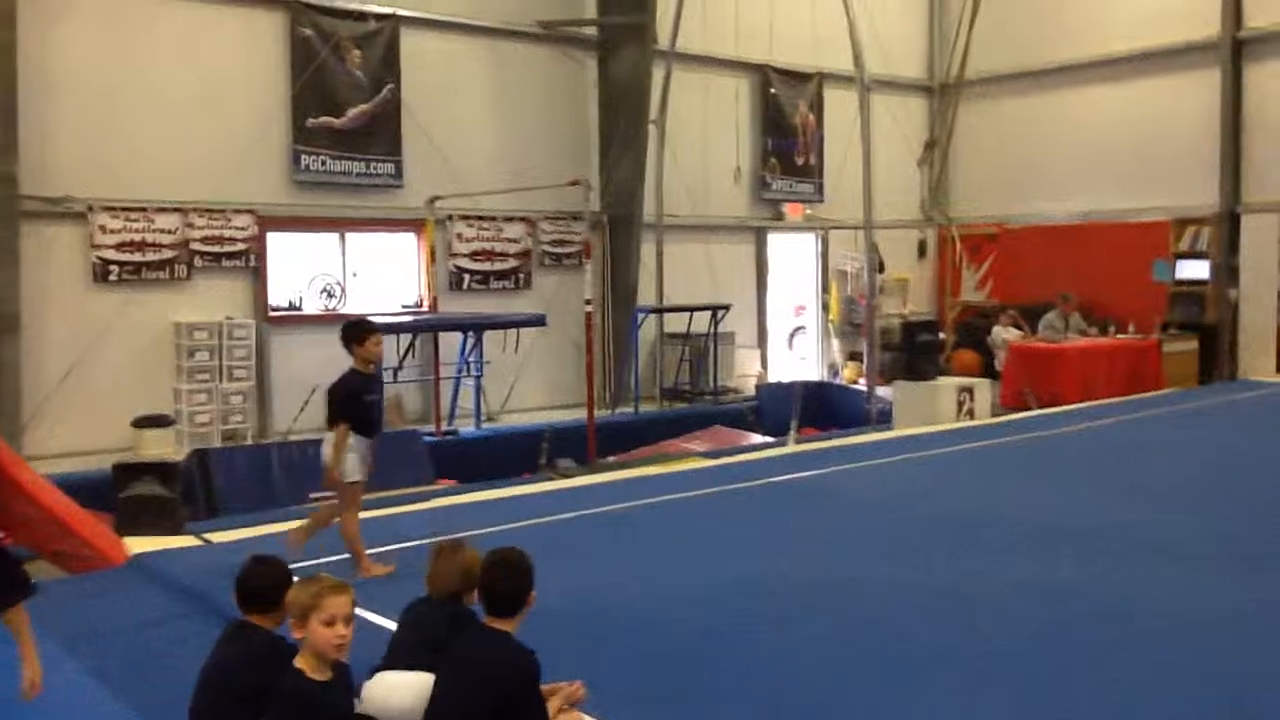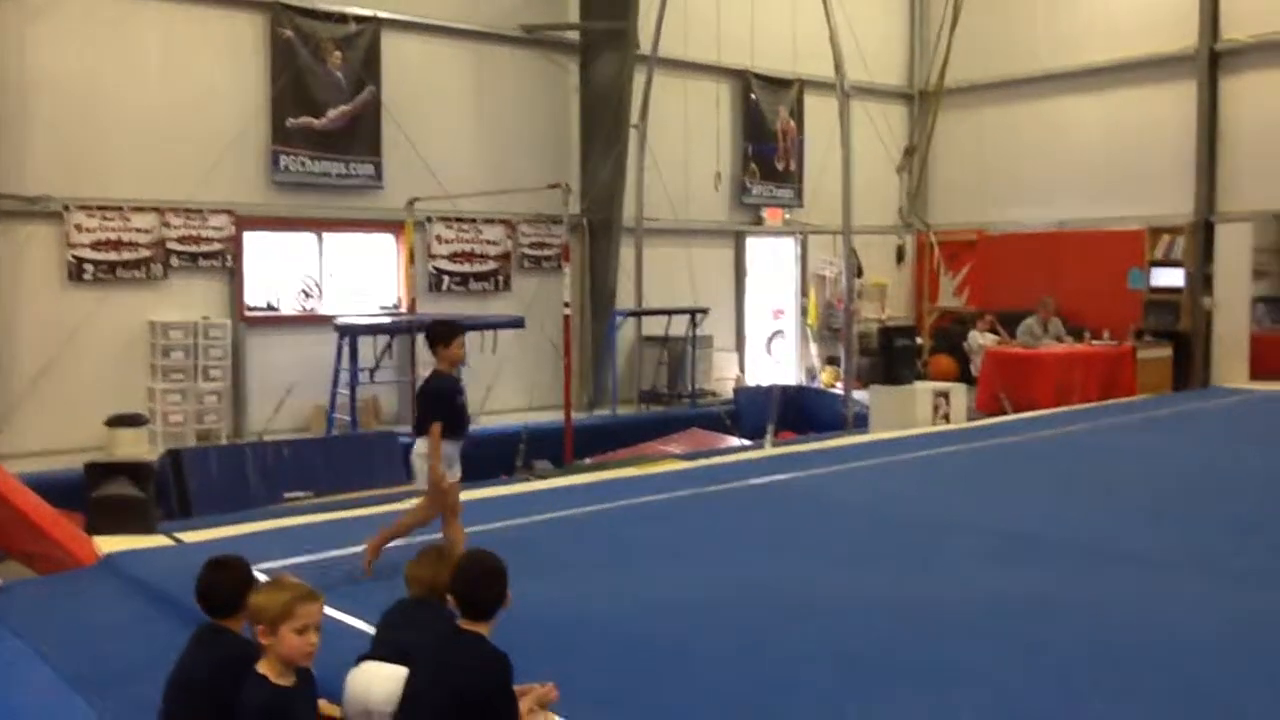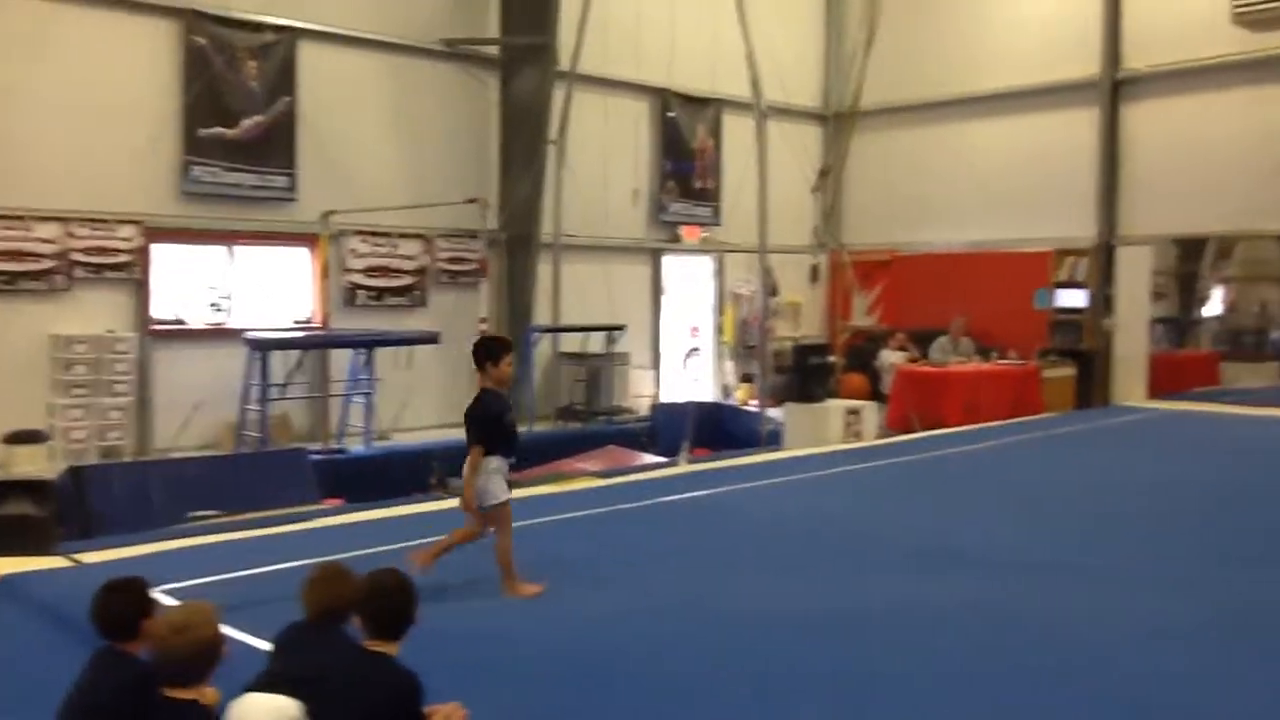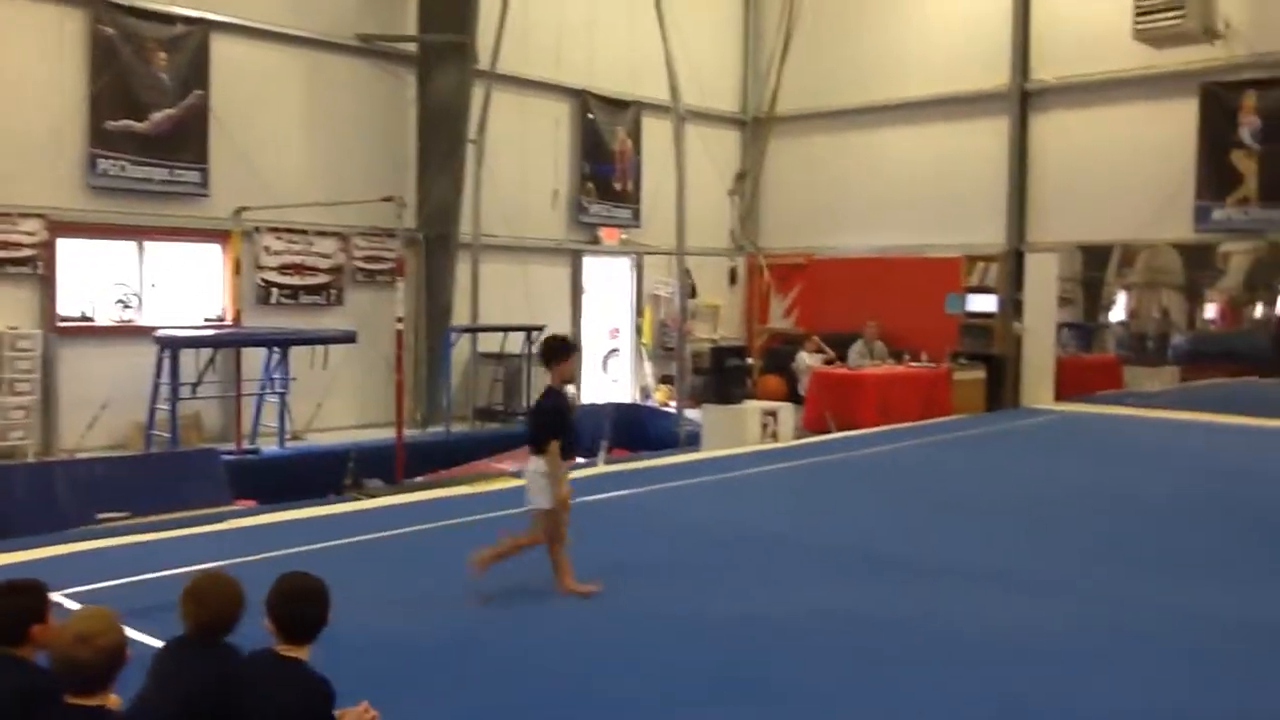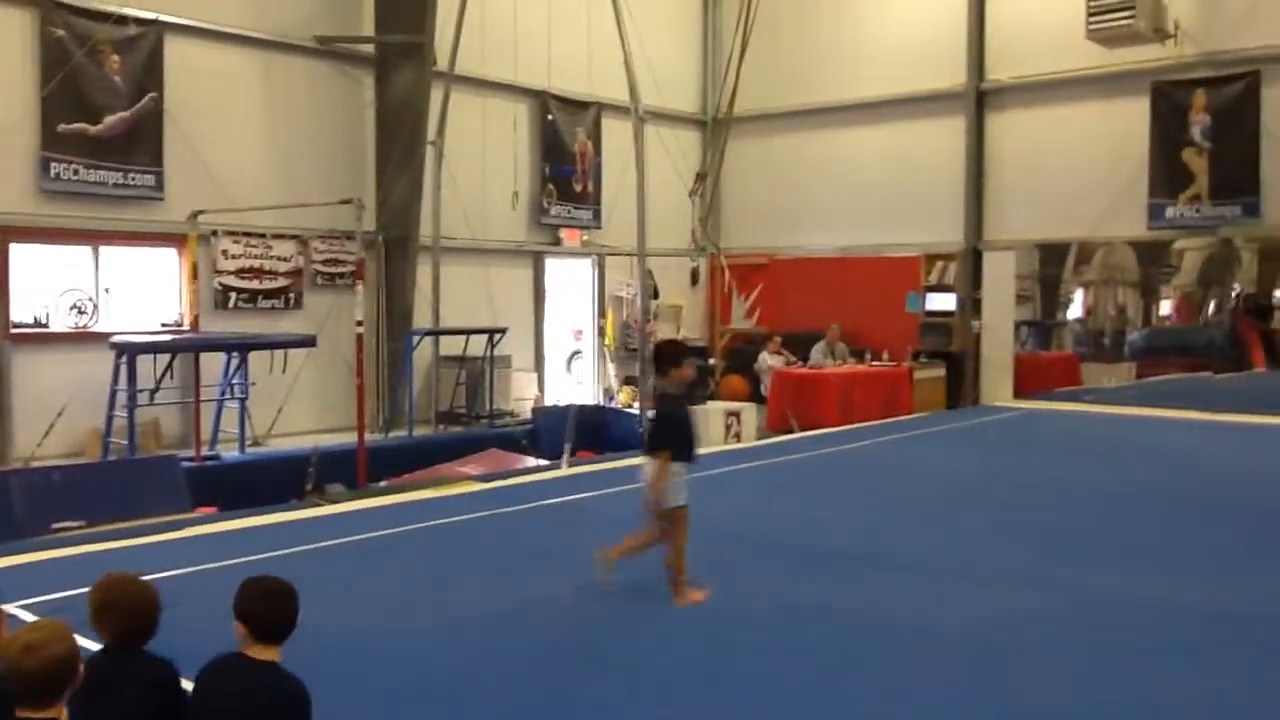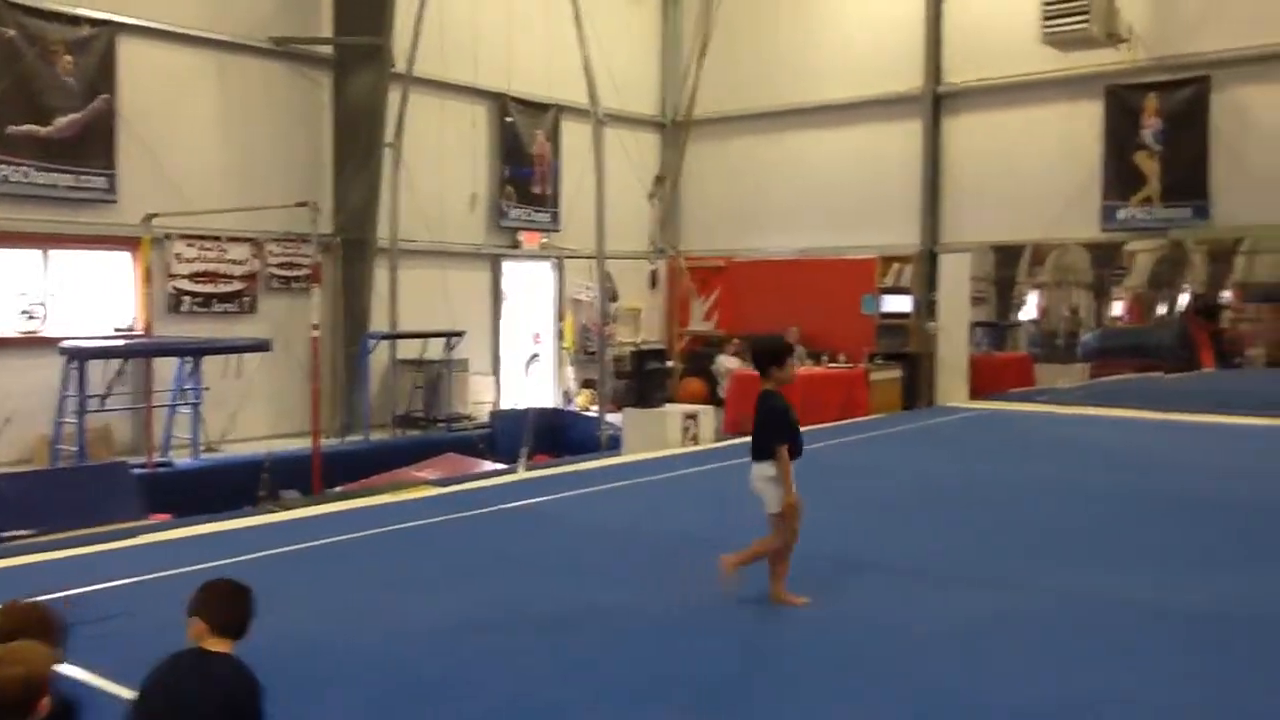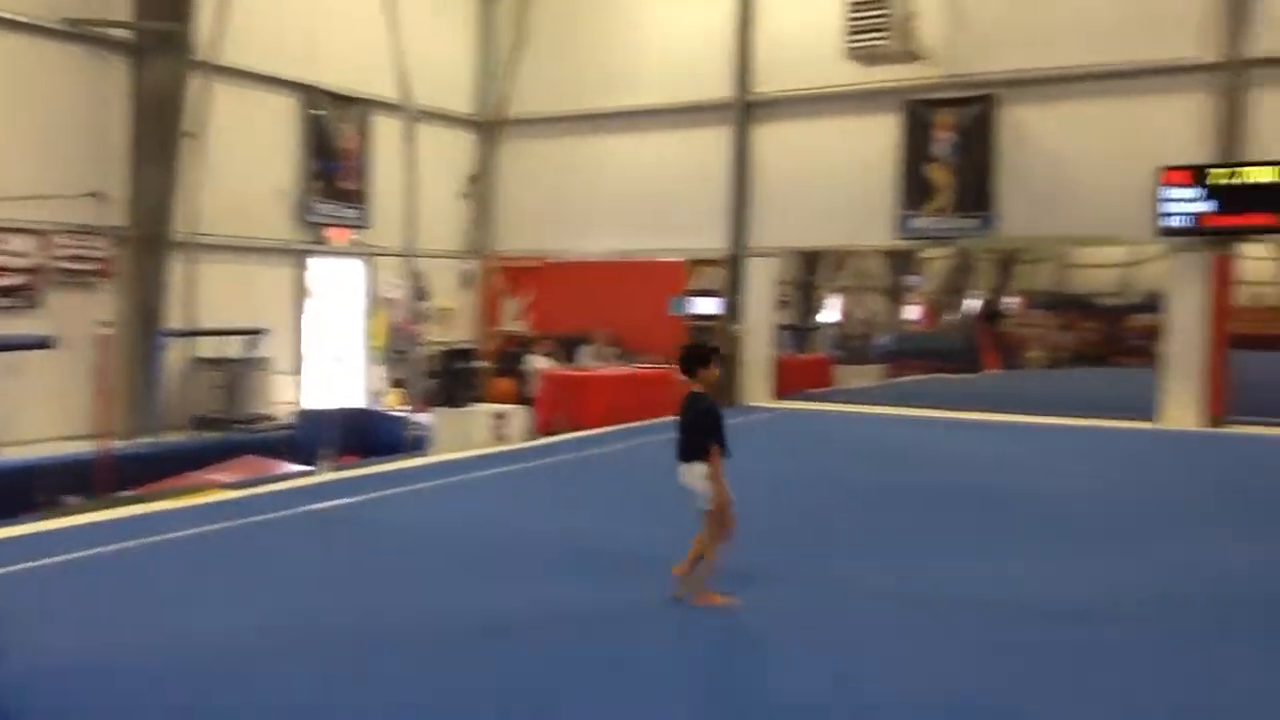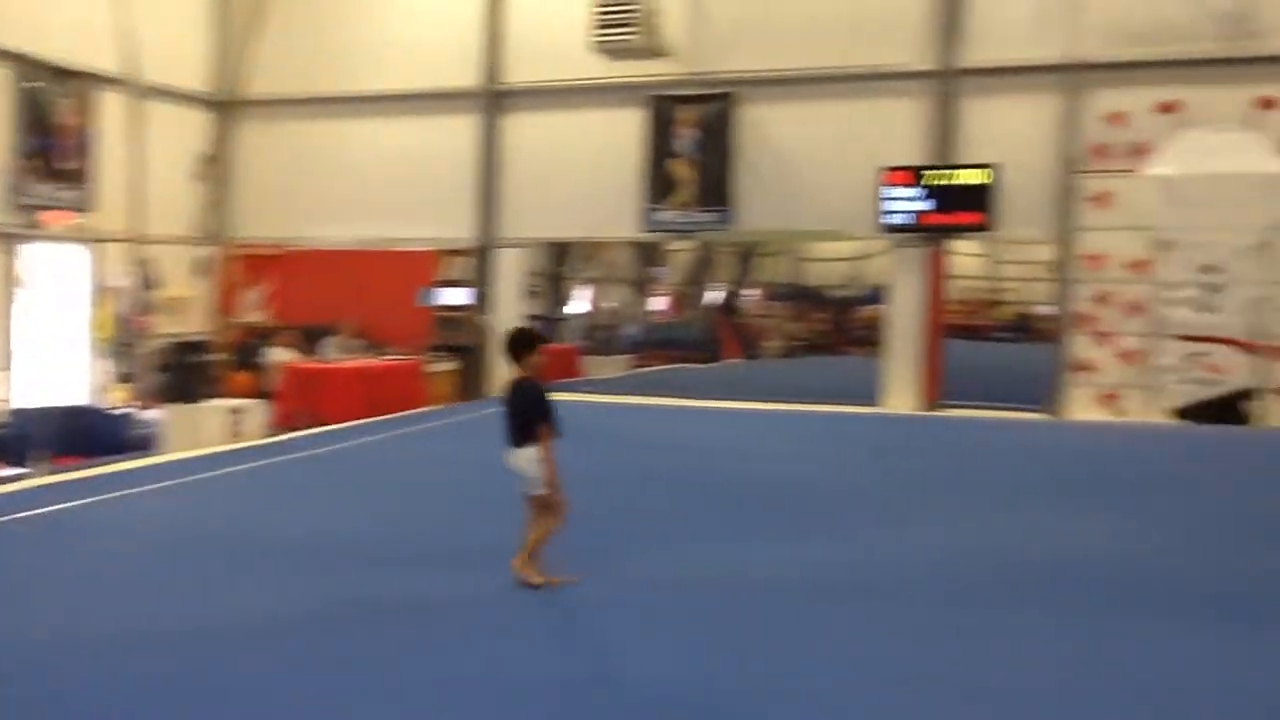
dt=0.4s
person 1, frame 1
left shoulder: (374, 378)
right shoulder: (348, 385)
right elbow: (342, 427)
left wrist: (368, 455)
right wrist: (335, 466)
left hip: (359, 447)
right hip: (343, 448)
left knee: (345, 505)
right knee: (349, 507)
left ankle: (302, 534)
right ankle: (363, 564)
person 1, frame 2
left shoulder: (453, 381)
right shoulder: (436, 384)
right elbow: (434, 428)
right wrist: (437, 466)
left hip: (449, 451)
right hip: (431, 452)
left knee: (452, 512)
right knee: (426, 513)
right ankle: (377, 543)
person 1, frame 3
left shoulder: (498, 399)
right shoulder: (484, 406)
right elbow: (476, 450)
left wrist: (505, 475)
right wrist: (468, 489)
left hip: (494, 469)
right hip: (486, 471)
left knee: (477, 530)
right knee: (504, 529)
left ankle: (427, 556)
right ankle: (511, 584)
person 1, frame 4
left shoulder: (557, 399)
right shoulder: (551, 404)
right elbow: (552, 447)
right wrist: (560, 487)
left hip: (550, 470)
right hip: (544, 471)
left knee: (558, 530)
right knee: (542, 535)
left ankle: (566, 580)
right ankle: (488, 557)
person 1, frame 5
left shoulder: (669, 399)
right shoulder: (673, 408)
right elbow: (664, 454)
right wrist: (657, 493)
left hip: (668, 472)
right hip: (666, 474)
left knee: (659, 533)
right knee: (677, 534)
left ankle: (611, 555)
right ankle: (680, 590)
person 1, frame 6
left shoulder: (767, 399)
right shoulder: (776, 405)
right elbow: (781, 452)
right wrist: (789, 492)
left hip: (773, 473)
right hip: (773, 476)
left knee: (787, 535)
right knee: (783, 538)
left ankle: (779, 590)
right ankle: (733, 561)
person 1, frame 7
left shoulder: (689, 402)
right shoulder: (707, 408)
right elbow: (713, 451)
right wrist: (722, 489)
left hip: (690, 469)
right hip: (703, 472)
left knee: (722, 527)
right knee: (715, 534)
left ankle: (685, 571)
right ankle: (701, 594)
person 1, frame 8
left shoulder: (514, 388)
right shoulder: (534, 391)
right elbow: (542, 434)
right wrist: (551, 468)
left hip: (517, 453)
right hip: (532, 456)
left knee: (538, 514)
right knee: (556, 512)
left ankle: (531, 568)
right ankle: (523, 561)
